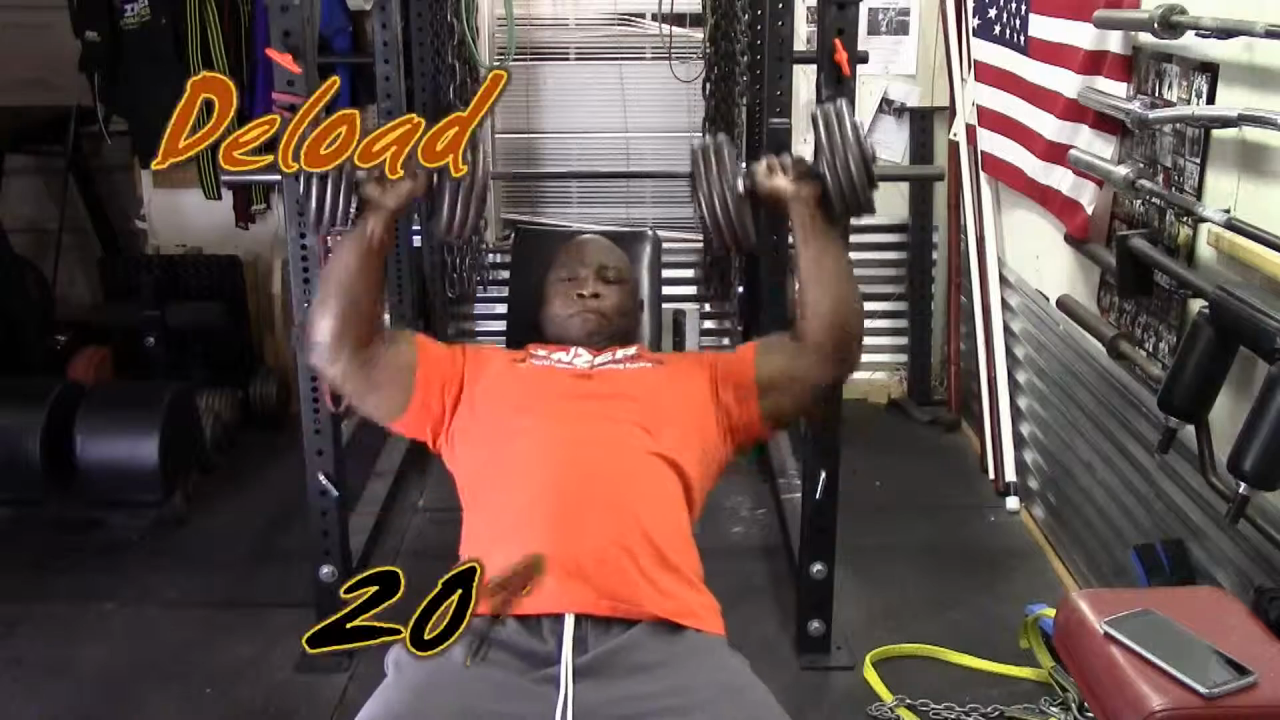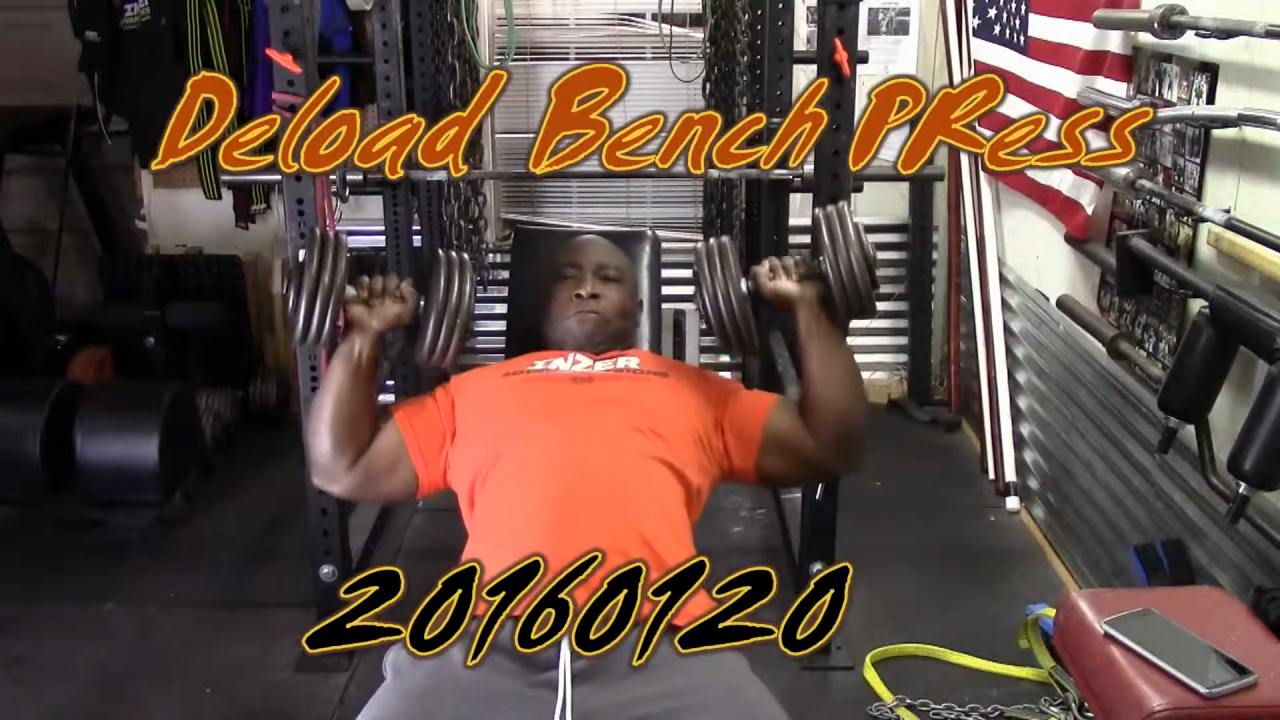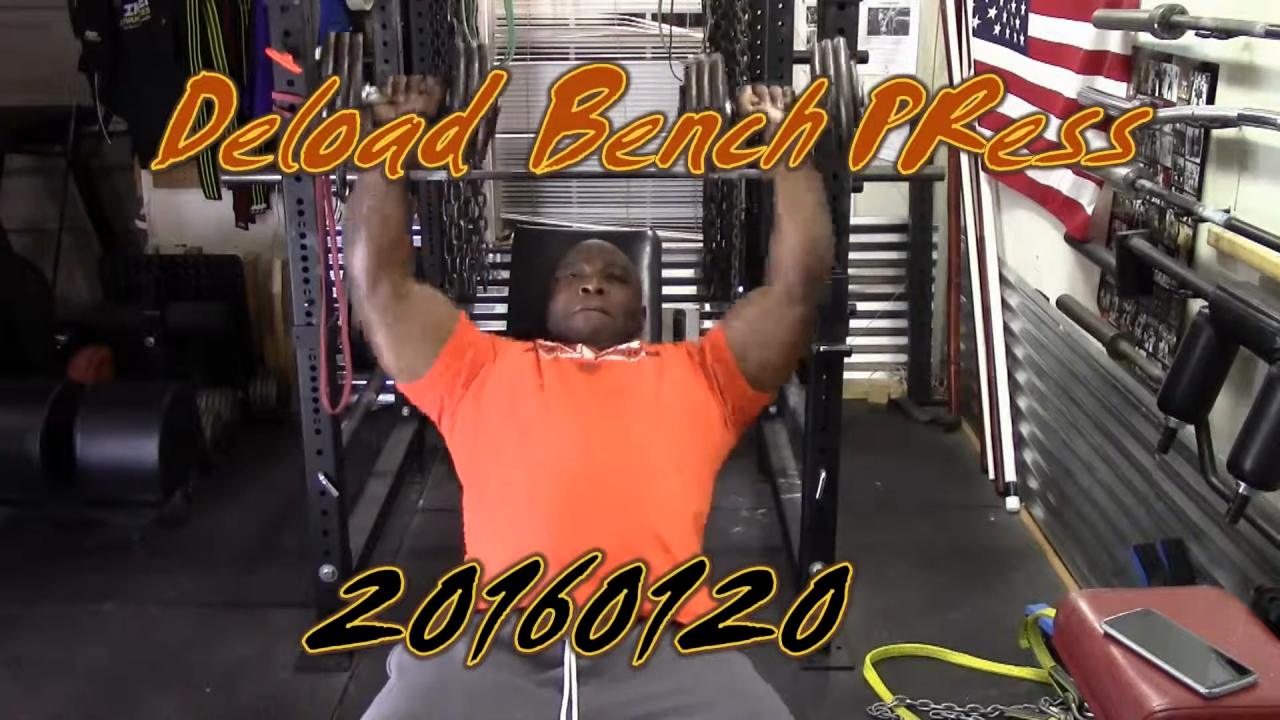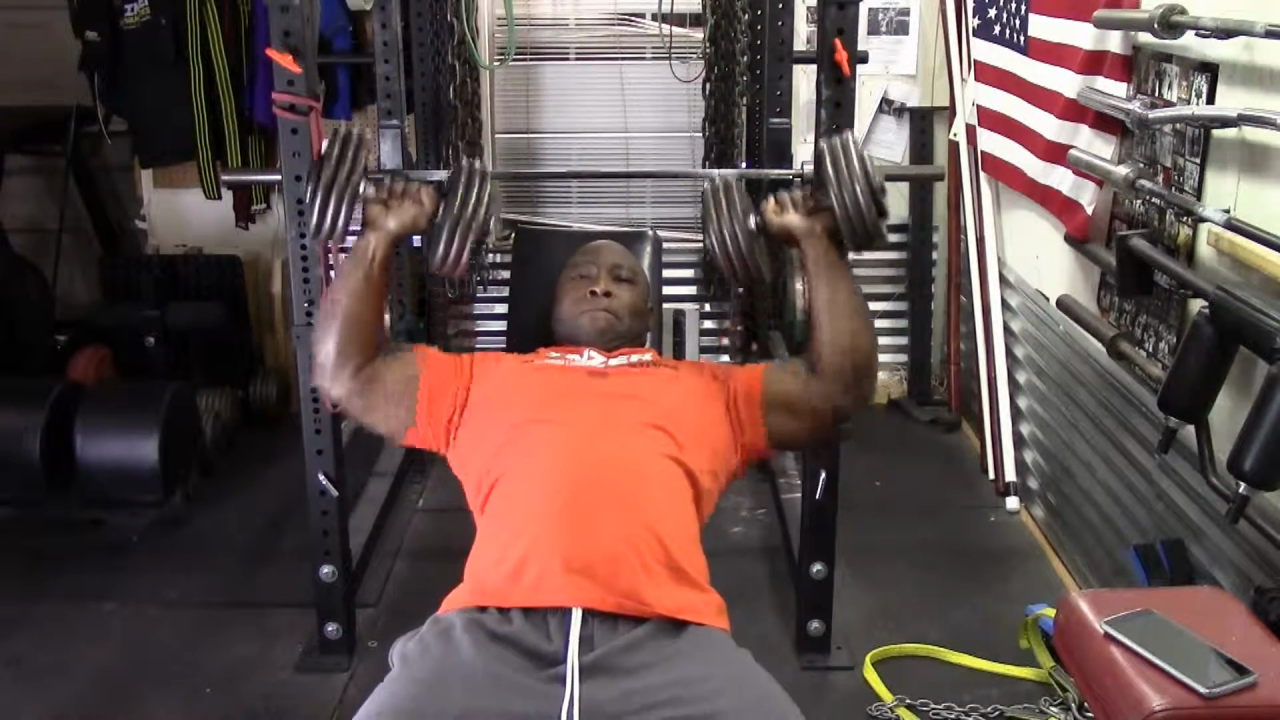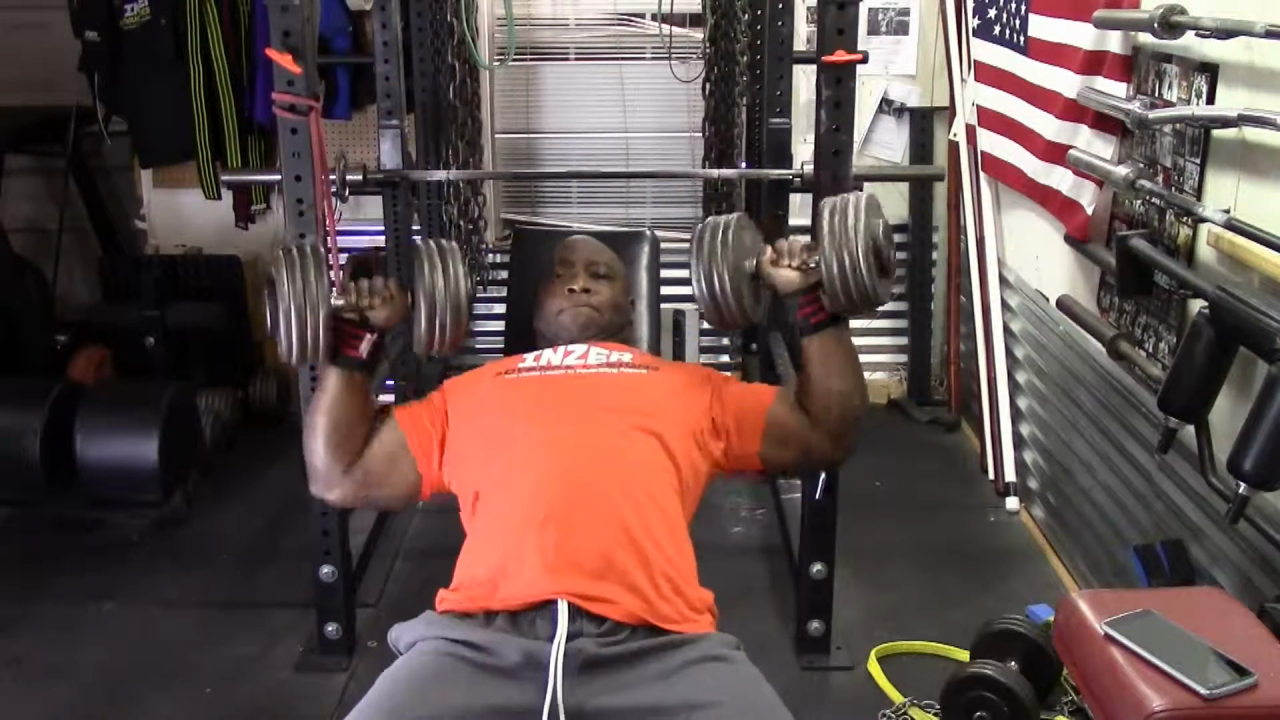
dt=1s
person 1, frame 1
left shoulder: (698, 385)
right shoulder: (475, 380)
left elbow: (826, 351)
right elbow: (341, 348)
left wrist: (803, 210)
right wrist: (377, 217)
left hip: (656, 637)
right hip: (490, 634)
person 1, frame 2
left shoulder: (694, 389)
right shoulder: (476, 389)
left elbow: (831, 448)
right elbow: (342, 469)
left wrist: (808, 307)
right wrist: (365, 336)
left hip: (657, 645)
right hip: (490, 640)
person 1, frame 3
left shoulder: (698, 376)
right shoulder: (485, 370)
left elbow: (798, 283)
right elbow: (378, 278)
left hip: (661, 645)
right hip: (492, 643)
person 1, frame 4
left shoulder: (705, 391)
right shoulder: (486, 381)
left elbow: (841, 386)
right elbow: (345, 371)
left wrist: (813, 239)
right wrist: (381, 239)
left hip: (663, 637)
right hip: (494, 631)
person 1, frame 5
left shoulder: (692, 389)
right shoulder: (469, 391)
left elbow: (828, 434)
right elbow: (339, 476)
left wrist: (809, 298)
right wrist: (356, 339)
left hip: (658, 645)
right hip: (481, 639)
